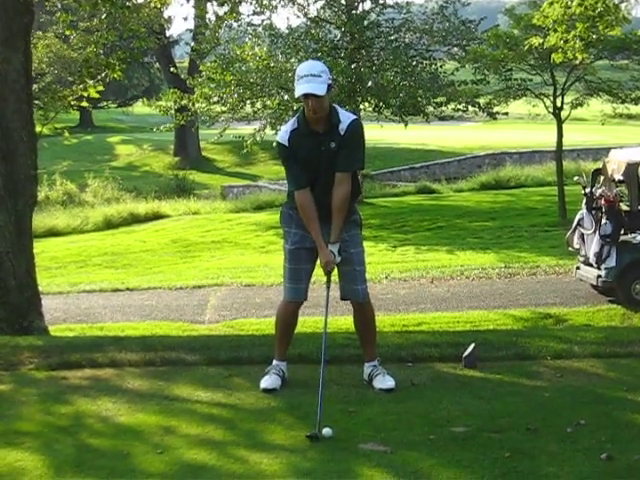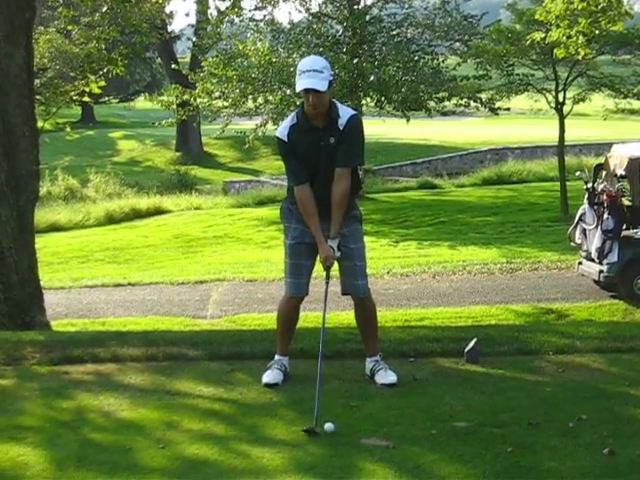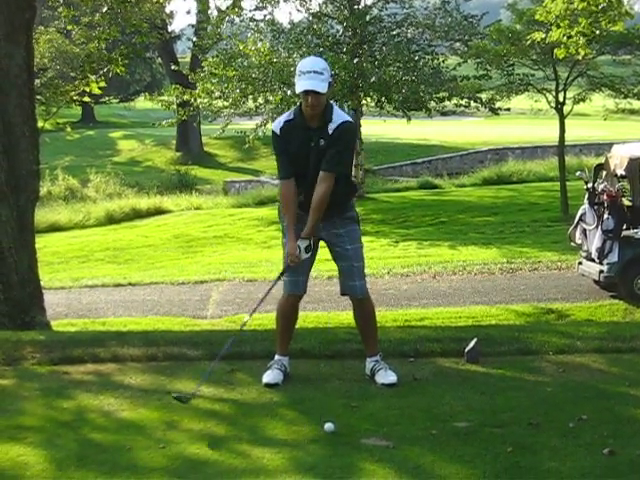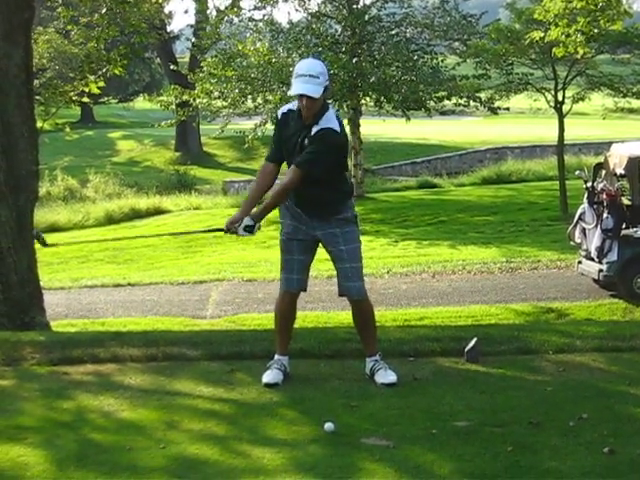
dt=0.3s
person 1, frame 1
left shoulder: (350, 126)
right shoulder: (288, 137)
left elbow: (342, 185)
right elbow: (301, 193)
left wrist: (334, 240)
right wrist: (320, 246)
left hip: (344, 219)
right hip: (300, 221)
left knee: (359, 296)
right knee: (292, 298)
left ankle: (372, 365)
right ankle: (278, 364)
person 1, frame 2
left shoulder: (349, 122)
right shoulder: (288, 132)
left elbow: (342, 181)
right elbow: (301, 189)
left wrist: (333, 235)
right wrist: (319, 241)
left hip: (344, 214)
right hip: (300, 216)
left knee: (360, 291)
right knee: (294, 293)
left ankle: (374, 360)
right ankle: (281, 359)
person 1, frame 3
left shoulder: (342, 127)
right shoulder: (283, 127)
left elbow: (325, 185)
right elbow: (287, 185)
left wrist: (308, 236)
right wrist: (291, 237)
left hip: (339, 214)
right hip: (297, 212)
left knee: (358, 292)
right knee: (291, 292)
left ankle: (374, 360)
right ankle: (281, 359)
person 1, frame 4
left shoulder: (330, 132)
right shoulder: (286, 115)
left elbow: (290, 181)
right elbow: (270, 167)
left wrist: (254, 217)
right wrist: (243, 208)
left hip: (336, 217)
right hip: (298, 213)
left knee: (356, 292)
right knee: (289, 290)
left ankle: (373, 359)
right ankle: (280, 359)
